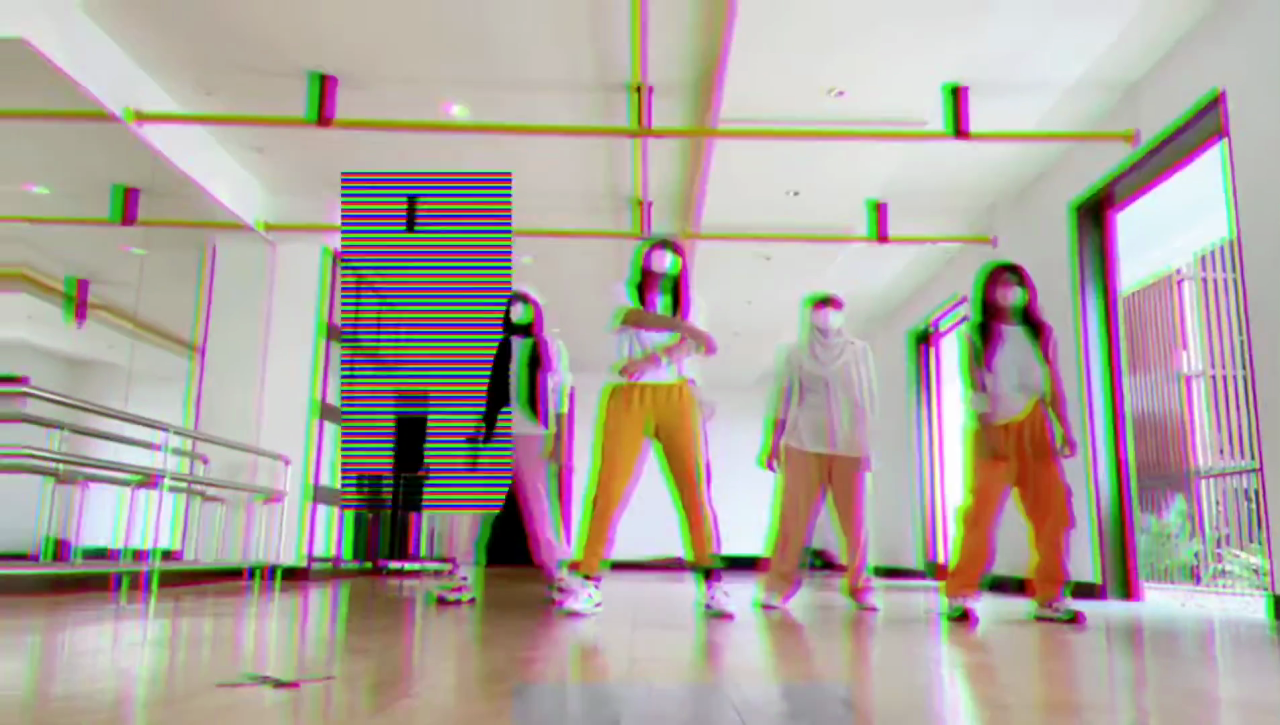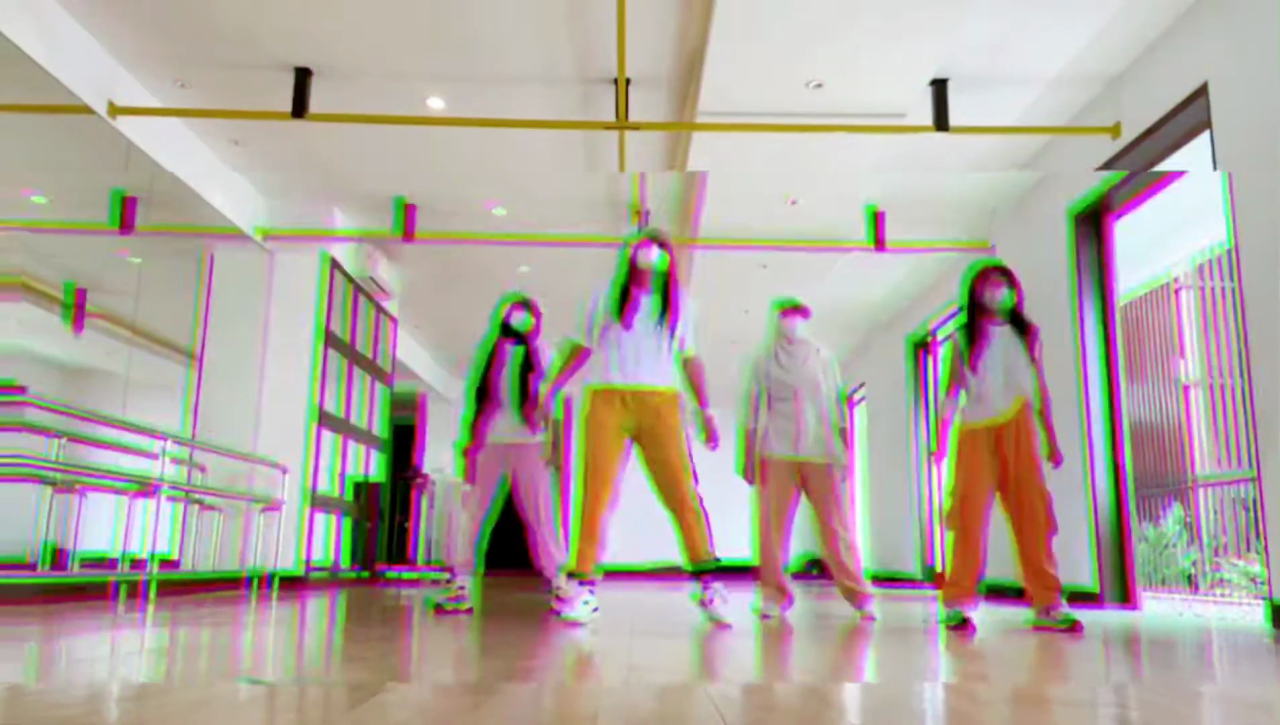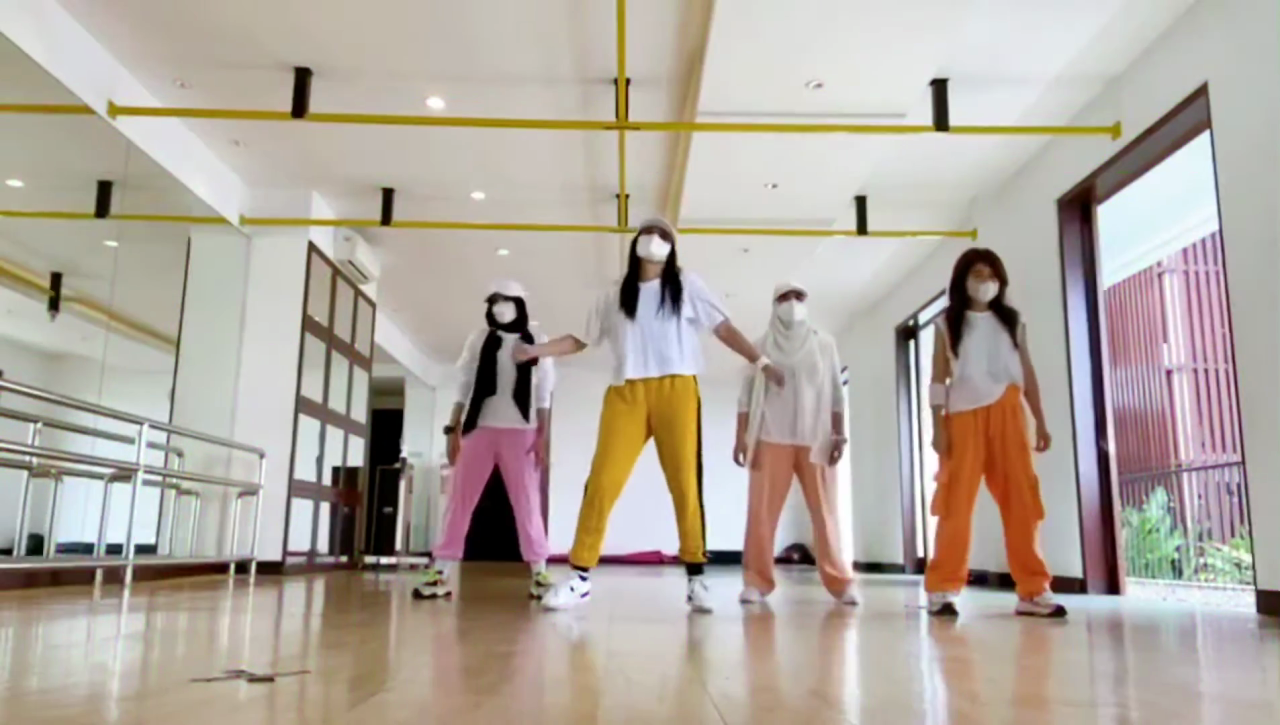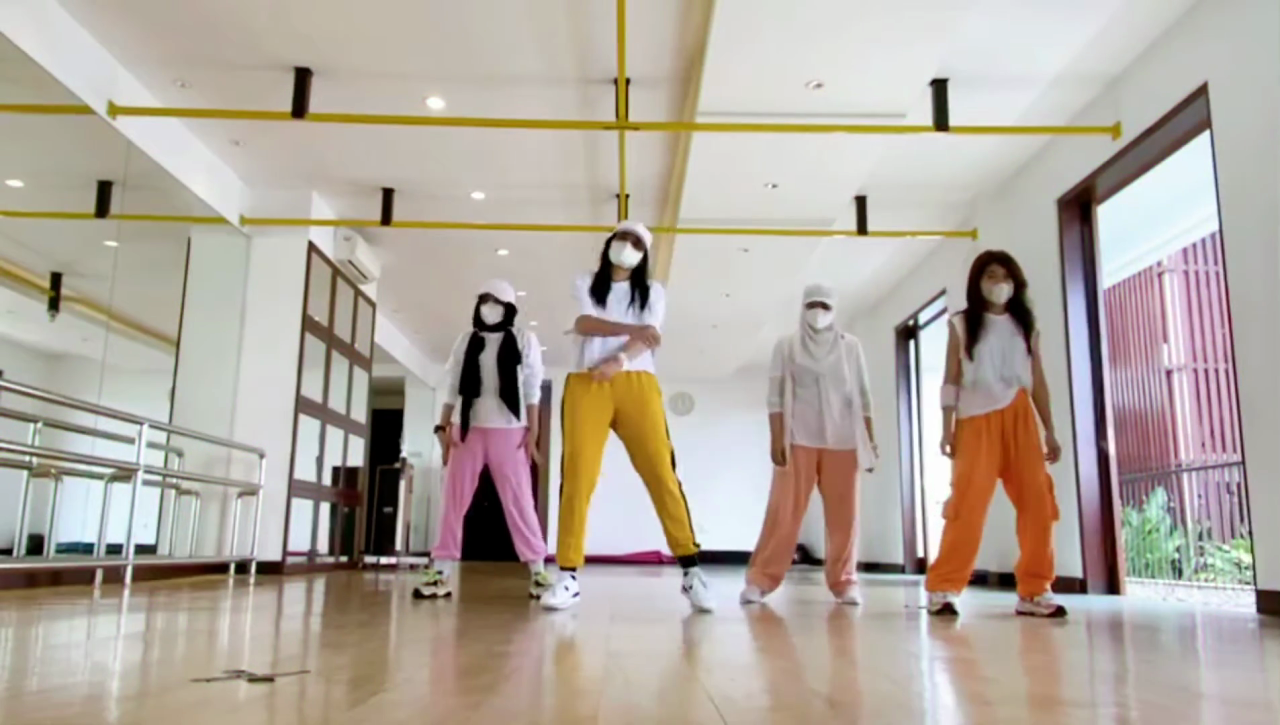
dt=0.5s
person 1, frame 1
left shoulder: (687, 297)
right shoulder: (624, 293)
left elbow: (692, 348)
right elbow: (632, 318)
left wrist: (650, 358)
right wrist: (686, 329)
left hip: (676, 397)
right hip: (628, 398)
left knee: (694, 491)
right knee: (609, 490)
left ankle: (713, 585)
right ankle: (588, 583)
person 1, frame 2
left shoulder: (679, 301)
right shoulder: (607, 297)
left elbow: (690, 359)
right elbow: (581, 347)
left wrist: (706, 411)
right wrist: (549, 391)
left hip: (659, 400)
right hip: (607, 399)
left knee: (681, 490)
right knee: (595, 492)
left ankle: (709, 585)
right ankle: (585, 590)
person 1, frame 3
left shoulder: (687, 286)
right shoulder: (614, 295)
left elbow: (722, 327)
right elbow: (580, 339)
left wrist: (761, 362)
right wrist: (537, 350)
left hip: (676, 391)
right hip: (625, 394)
left knee: (685, 484)
right knee: (602, 482)
left ankle: (695, 579)
right ankle: (579, 576)
person 1, frame 4
left shoulder: (653, 291)
right shoulder: (586, 285)
left elbow: (651, 334)
right elbow: (586, 325)
left wrist: (618, 356)
right wrist: (630, 328)
left hip: (638, 384)
right hip: (587, 386)
left knee: (662, 475)
right knee: (577, 480)
left ankle: (690, 571)
right ankle: (568, 576)
person 2, frame 1
left shoulder: (1042, 334)
right shoulder: (978, 335)
left elbow: (1054, 385)
right elbow: (976, 387)
left wrist: (1065, 428)
right wrist: (987, 431)
left hip: (1035, 426)
right hip: (996, 428)
left knee: (1053, 510)
right knee: (984, 509)
left ankle: (1050, 597)
right ankle: (960, 593)
person 2, frame 2
left shoulder: (1028, 334)
right shoulder: (965, 336)
left elbow: (1039, 388)
right elbow: (952, 388)
left wrist: (1051, 437)
right wrist: (940, 435)
left hip: (1019, 429)
right hip: (976, 430)
left knee: (1033, 514)
right knee: (970, 515)
left ankle: (1048, 602)
right ankle: (958, 601)
person 2, frame 3
left shoulder: (1012, 321)
right shoulder: (947, 323)
left elbow: (1026, 374)
right elbow: (938, 379)
left wrist: (1040, 421)
right wrist: (939, 426)
left hip: (1007, 414)
right hip: (964, 417)
left knee: (1022, 500)
right knee: (956, 502)
left ankle: (1033, 592)
right ankle: (942, 589)
person 2, frame 4
left shoulder: (1026, 326)
right shoulder: (961, 324)
left elbow: (1037, 381)
right elbow: (951, 380)
left wrist: (1050, 431)
right wrist: (947, 427)
left hip: (1020, 418)
right hip: (976, 420)
left knee: (1036, 504)
right knee: (968, 503)
left ankle: (1034, 591)
right ankle: (943, 588)
person 3, frame 1
left shoulder: (858, 351)
right shoulder: (795, 353)
left elbow: (869, 401)
right elbow: (783, 401)
left wrist: (872, 448)
right wrist: (774, 443)
left hip: (849, 447)
right hip: (803, 445)
left knee: (854, 520)
right knee: (793, 517)
left ankle: (860, 588)
right ankle: (778, 585)
person 3, frame 2
left shoulder: (824, 360)
right shoulder: (764, 363)
left elbow: (839, 409)
right elbow: (753, 412)
left wrist: (845, 451)
right wrist: (748, 455)
left hip: (820, 453)
right hip: (776, 453)
left knee: (835, 524)
right knee: (772, 526)
left ankle: (858, 593)
right ankle: (775, 595)
person 3, frame 3
left shoulder: (823, 343)
right shoulder: (762, 346)
left elbow: (835, 392)
right elbow: (748, 395)
left wrist: (838, 434)
right wrist: (741, 437)
left hip: (815, 439)
right hip: (771, 438)
left knee: (825, 511)
right knee: (761, 510)
left ankle: (840, 581)
right ankle: (757, 581)
person 3, frame 4
left shoulder: (850, 346)
right shoulder: (786, 347)
left elbow: (862, 396)
right elbow: (775, 396)
left wrist: (870, 439)
right wrist: (776, 439)
left hip: (841, 442)
right hip: (797, 440)
left knee: (844, 513)
right knee: (784, 511)
left ankle: (843, 581)
right ankle: (760, 579)
person 4, frame 1
left shoulder: (549, 348)
right shoulder: (496, 347)
left elbow: (559, 398)
right elbow: (484, 396)
left wrist: (560, 440)
right wrist: (473, 439)
left hip: (535, 437)
right hip: (500, 436)
left knee: (540, 511)
left ankle: (558, 579)
right ankle: (464, 578)
person 4, frame 2
left shoulder: (541, 353)
right shoulder: (487, 353)
right elbow: (474, 404)
right wrist: (467, 449)
left hip: (531, 443)
right hip: (490, 444)
left knee: (542, 515)
right knee: (477, 514)
left ankle: (558, 585)
right ankle: (462, 586)
person 4, frame 3
left shoulder: (535, 344)
right shoulder: (480, 340)
left elbow: (543, 394)
right elbow: (464, 386)
left wrist: (541, 435)
right wrist: (453, 429)
left hip: (520, 431)
right hip: (479, 428)
left knee: (527, 503)
right knee: (460, 499)
left ankle: (538, 573)
right ankle: (442, 571)
person 4, frame 4
left shoulder: (524, 340)
right shoulder: (467, 341)
left elbow: (532, 389)
right elbow: (452, 388)
left wrist: (532, 431)
right wrist: (443, 427)
left hip: (508, 430)
right hip: (467, 429)
left knee: (519, 500)
right knee: (454, 499)
left ankle: (538, 572)
right ankle: (441, 572)
